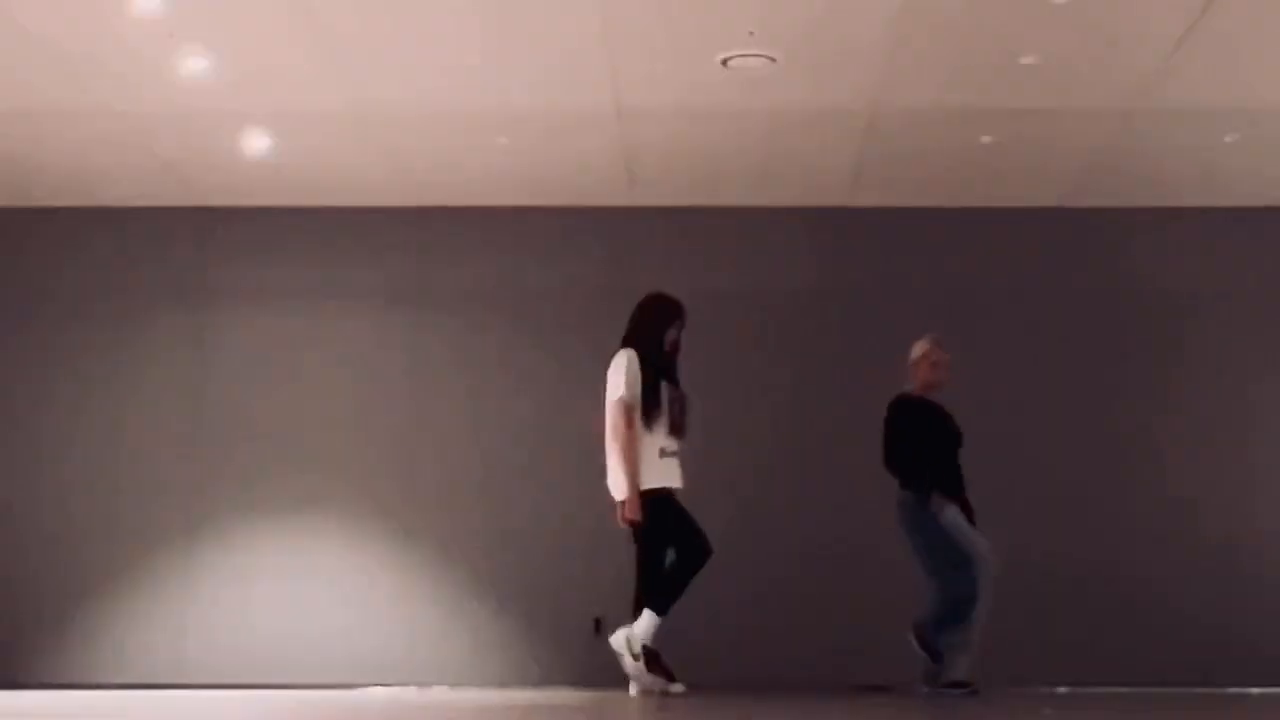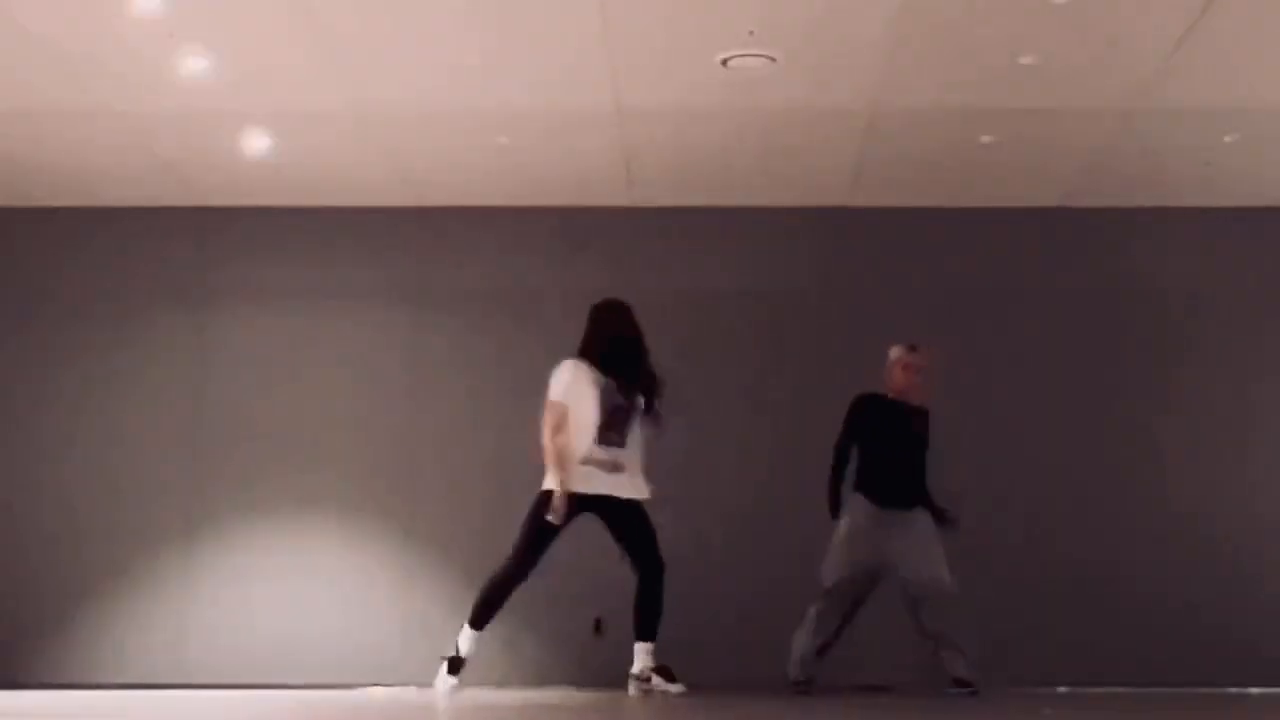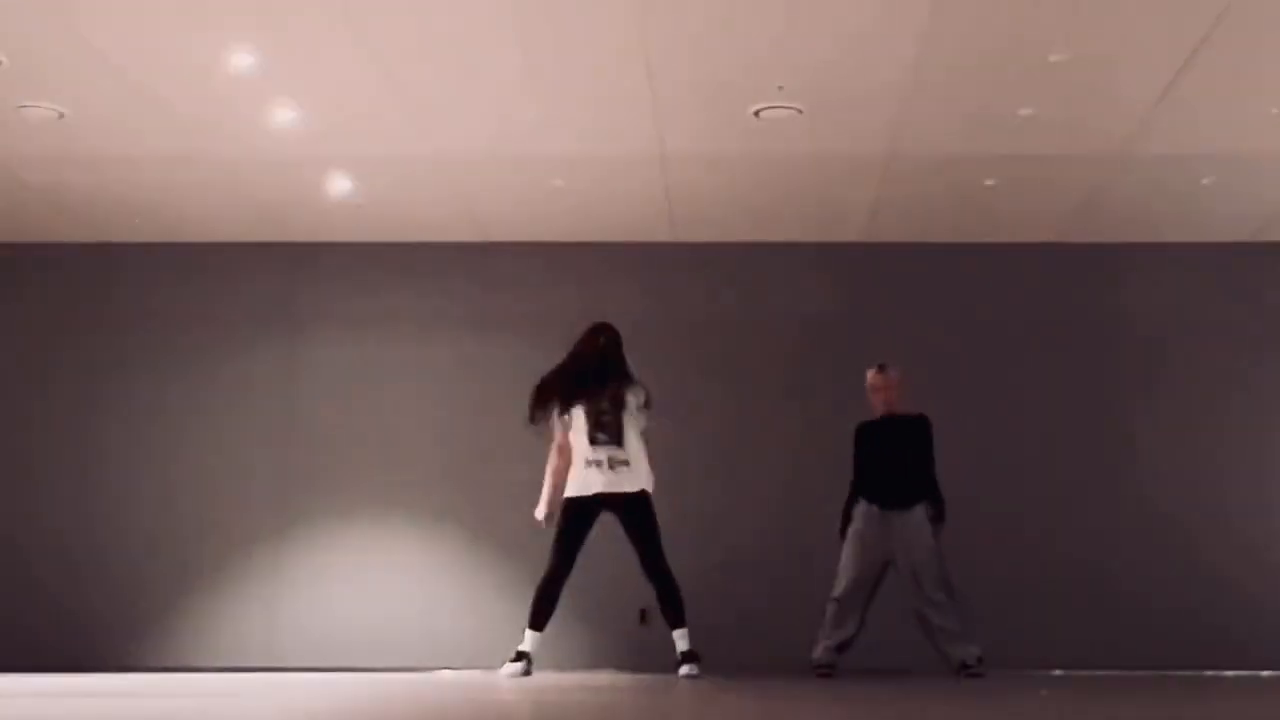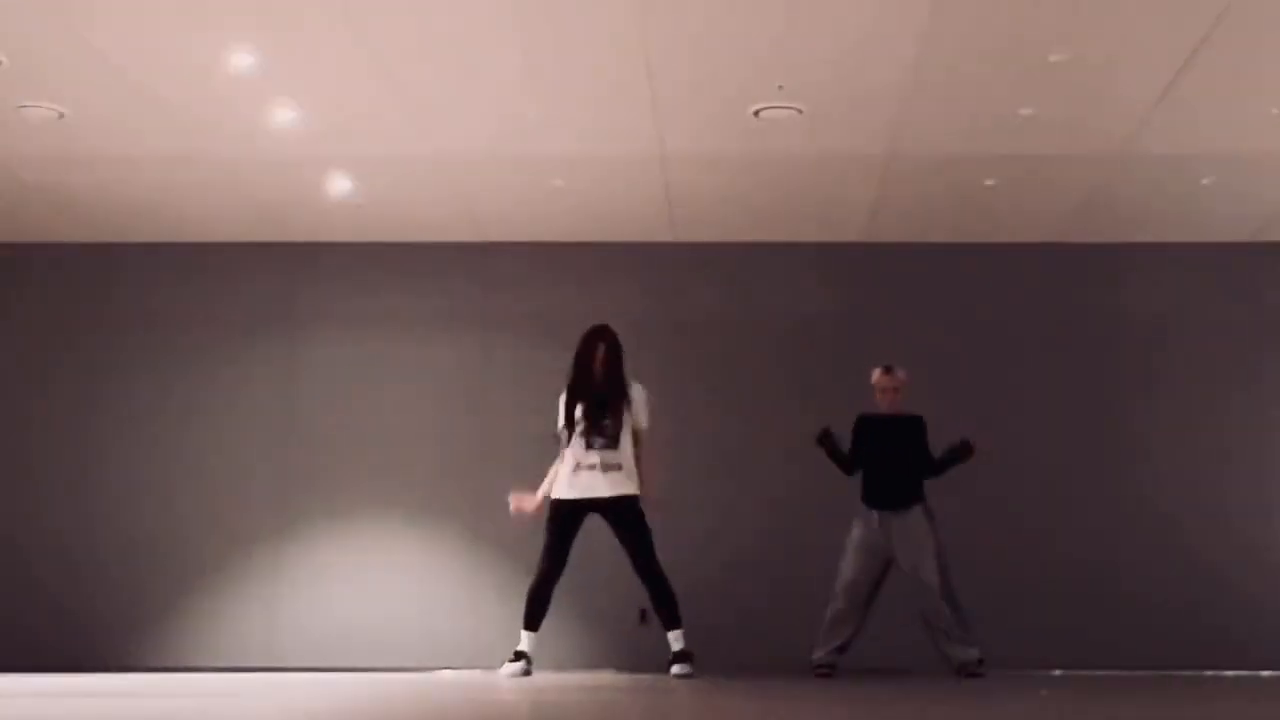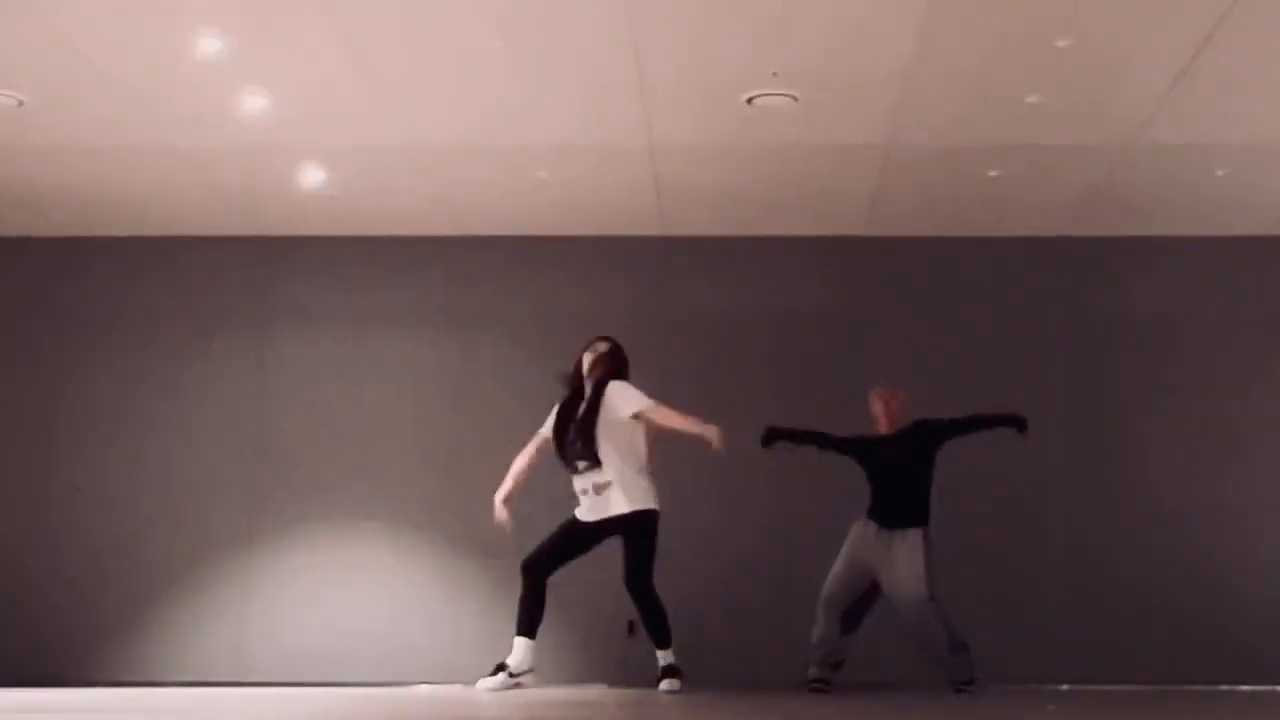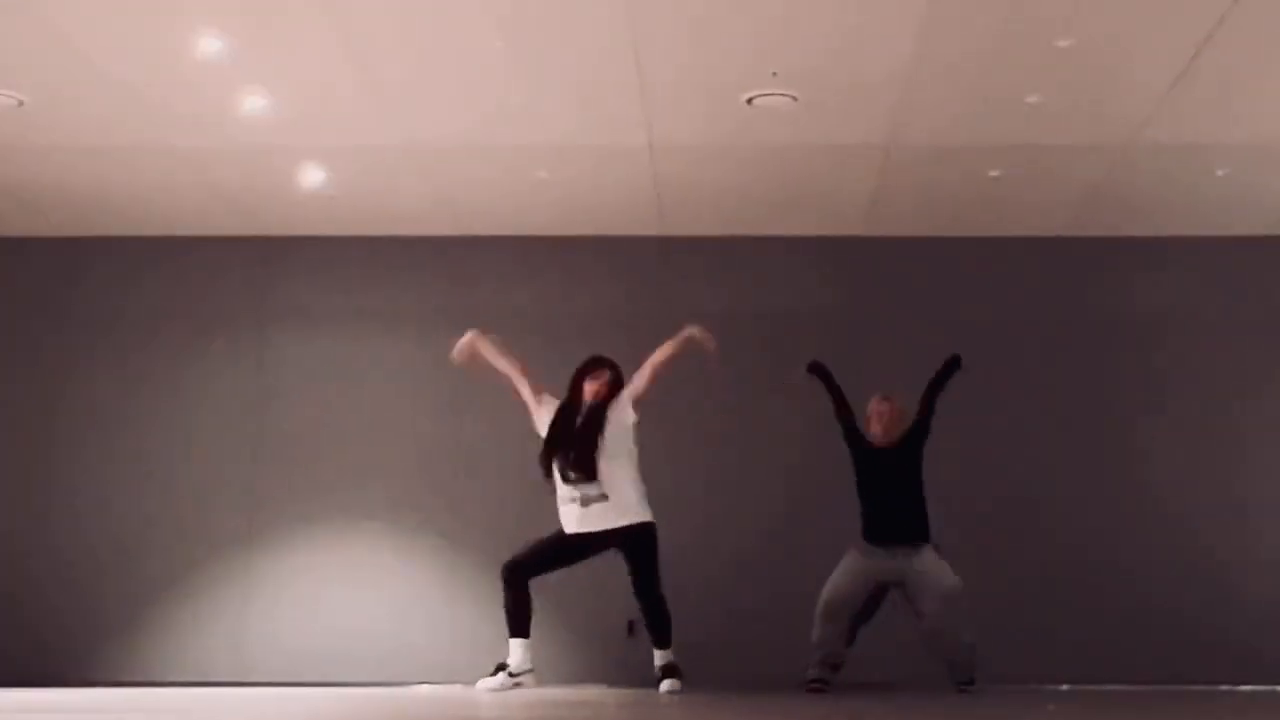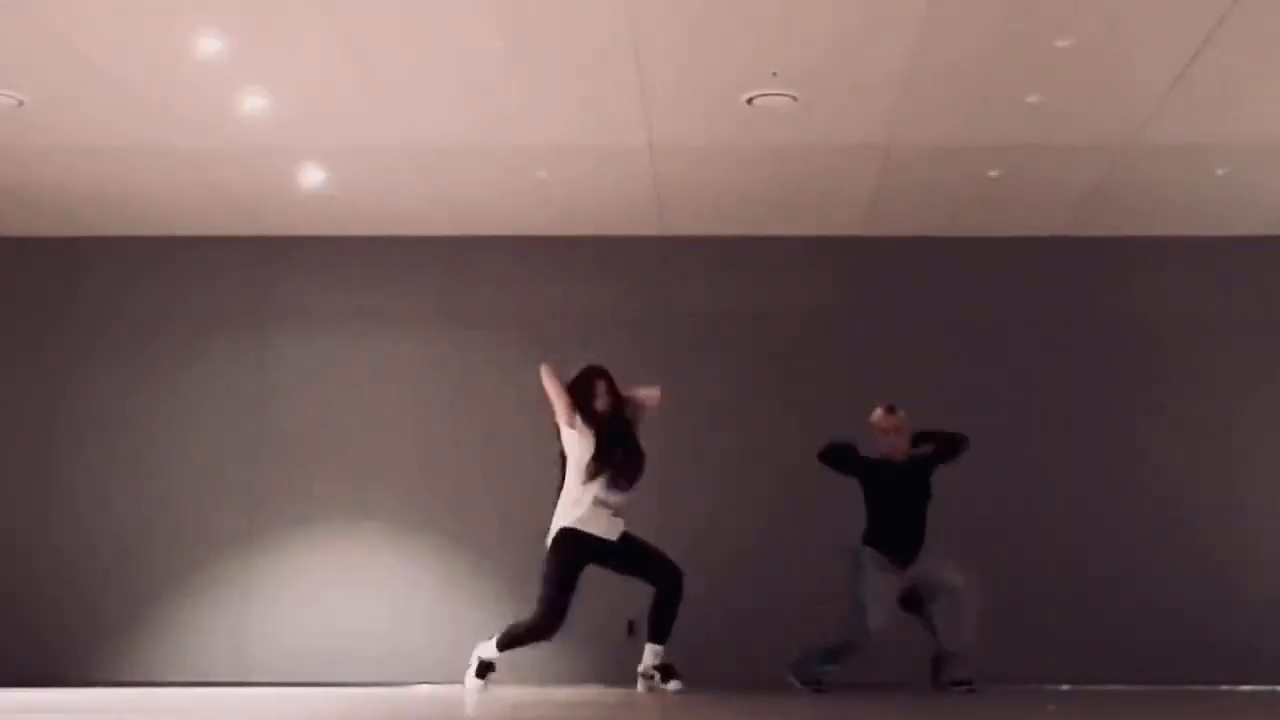
dt=0.4s
person 1, frame 1
left shoulder: (658, 368)
right shoulder: (628, 360)
right elbow: (621, 428)
left wrist: (636, 491)
right wrist: (630, 491)
left hip: (656, 484)
right hip: (642, 485)
left knee: (653, 569)
right knee: (695, 550)
left ankle: (643, 656)
right ankle: (636, 637)
person 1, frame 2
left shoulder: (632, 383)
right shoulder: (573, 371)
right elbow: (550, 432)
right wrist: (560, 483)
left hip: (622, 489)
right hip: (569, 484)
left knee: (652, 567)
right knee: (518, 564)
left ankle: (644, 668)
right ankle: (461, 651)
person 1, frame 3
left shoulder: (631, 391)
right shoulder: (569, 394)
right elbow: (560, 449)
right wrist: (547, 498)
left hip: (630, 488)
right hip: (582, 490)
left knee: (656, 566)
right knee: (558, 567)
left ankle: (684, 649)
right ankle: (526, 651)
person 1, frame 4
left shoulder: (631, 393)
right shoulder: (572, 397)
left elbow: (637, 446)
right elbow: (565, 449)
left wrist: (639, 489)
right wrist: (537, 497)
left hip: (618, 493)
right hip: (570, 493)
left knee: (648, 566)
right knee: (549, 568)
left ankle: (679, 649)
right ankle: (524, 652)
person 1, frame 5
left shoulder: (616, 392)
right shoulder: (566, 408)
left elbow: (656, 412)
right elbow: (534, 449)
left wrist: (704, 429)
right wrist: (503, 492)
left hip: (633, 506)
right hip: (591, 512)
left knee: (638, 584)
right knee: (533, 566)
left ankle: (669, 664)
right ankle: (518, 663)
person 1, frame 6
left shoulder: (618, 411)
right shoulder: (554, 414)
left elbow: (650, 368)
right elbow: (517, 375)
left wrist: (685, 336)
right wrist: (480, 342)
left hip: (628, 520)
right hip: (579, 527)
left knee: (647, 589)
right knee: (514, 570)
left ankle: (665, 664)
right ankle: (519, 665)
person 1, frame 7
left shoulder: (621, 426)
right shoulder: (574, 424)
left elbow: (652, 397)
right elbow: (547, 374)
left wrist: (615, 396)
right wrist: (584, 385)
left hip: (610, 534)
right hip: (573, 532)
left knee: (671, 579)
right knee: (548, 619)
left ankle: (651, 666)
right ankle: (487, 654)
person 2, frame 1
left shoulder: (940, 413)
right shoulder: (902, 406)
right elbow: (892, 458)
left wrist: (965, 509)
right wrist: (921, 488)
left hip: (943, 505)
right hip: (922, 504)
left knee: (958, 582)
right knee: (975, 562)
left ankle: (944, 671)
right ankle: (929, 633)
person 2, frame 2
left shoulder: (920, 416)
right shoulder: (867, 406)
left elbow: (916, 471)
right elbow: (842, 453)
left wrist: (932, 507)
right wrist: (836, 498)
left hip: (910, 517)
right hip: (866, 510)
left knee: (936, 590)
right knee: (836, 591)
left ankle: (955, 669)
right ankle: (801, 666)
person 2, frame 3
left shoulder: (918, 425)
right shoulder: (864, 431)
left elbow: (927, 473)
right elbow: (858, 478)
left wrist: (938, 509)
right wrist: (846, 517)
left hip: (912, 515)
right hip: (870, 515)
left knee: (933, 589)
right knee: (848, 587)
left ankle: (965, 655)
right ankle: (825, 654)
person 2, frame 4
left shoulder: (915, 424)
right shoulder: (865, 424)
left elbow: (927, 469)
right elbow: (850, 467)
left wrist: (955, 455)
right wrist: (830, 447)
left hip: (912, 516)
right hip: (872, 517)
left knee: (935, 587)
right knee: (850, 586)
left ankle: (965, 656)
right ankle: (826, 654)
person 2, frame 5
left shoulder: (923, 433)
right shoulder: (866, 445)
left elbow: (963, 425)
right elbow: (826, 442)
left wrist: (1005, 420)
right wrist: (784, 433)
left hip: (909, 535)
right hip: (870, 531)
left knee: (915, 599)
right knee: (833, 596)
left ankle: (959, 668)
right ankle: (821, 669)
person 2, frame 6
left shoulder: (911, 446)
right shoulder: (862, 452)
left elbow: (927, 408)
right elbow: (844, 414)
left wrist: (947, 371)
right wrist: (825, 377)
left hip: (915, 551)
right hip: (871, 551)
left knee: (946, 592)
right knee: (833, 601)
left ankle: (962, 670)
right ankle: (822, 670)
person 2, frame 7
left shoulder: (920, 465)
right shoulder: (869, 467)
left elbow: (958, 443)
right elbow: (826, 456)
left wrist: (925, 438)
left hip: (911, 563)
right hip: (876, 561)
right knee: (866, 627)
left ankle: (951, 672)
right ankle: (808, 671)
